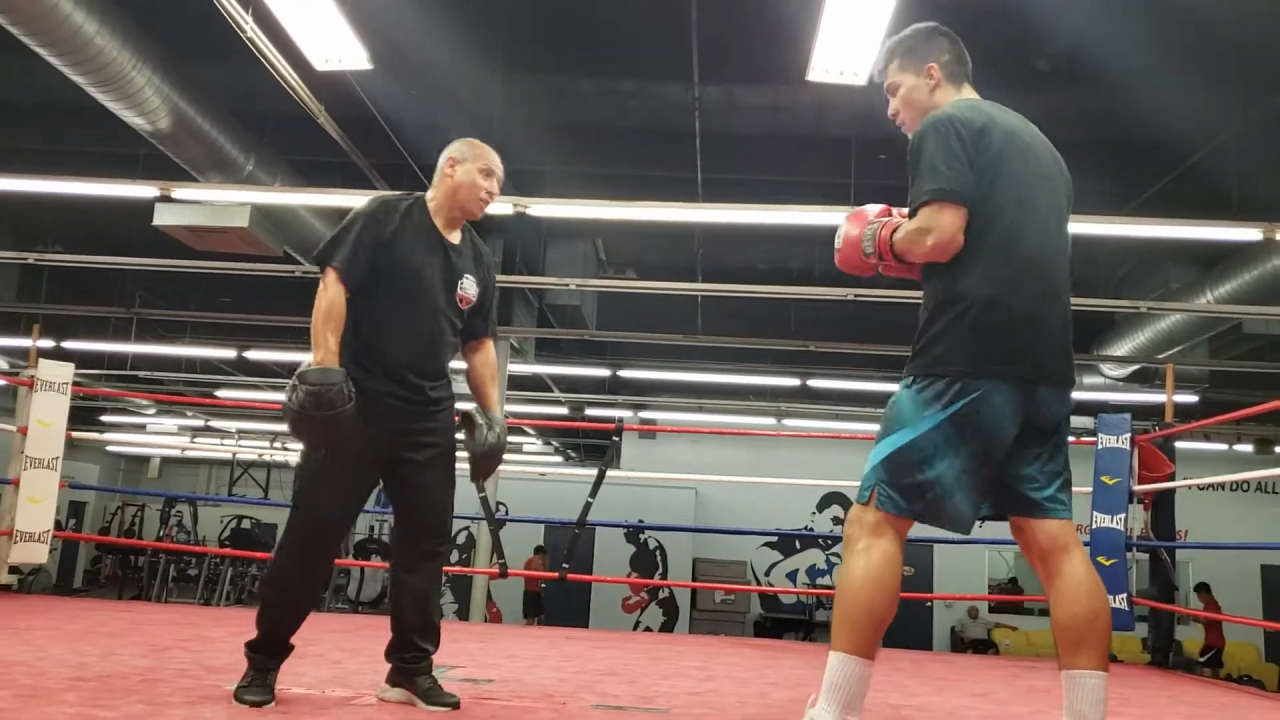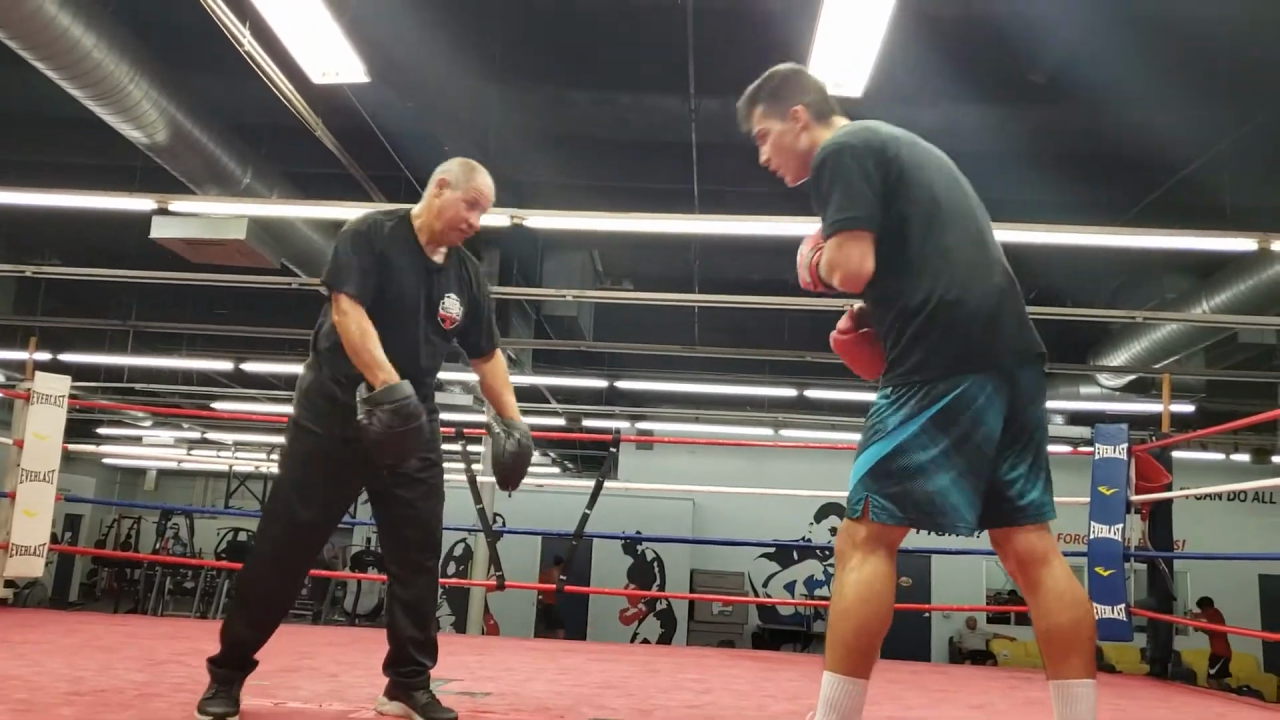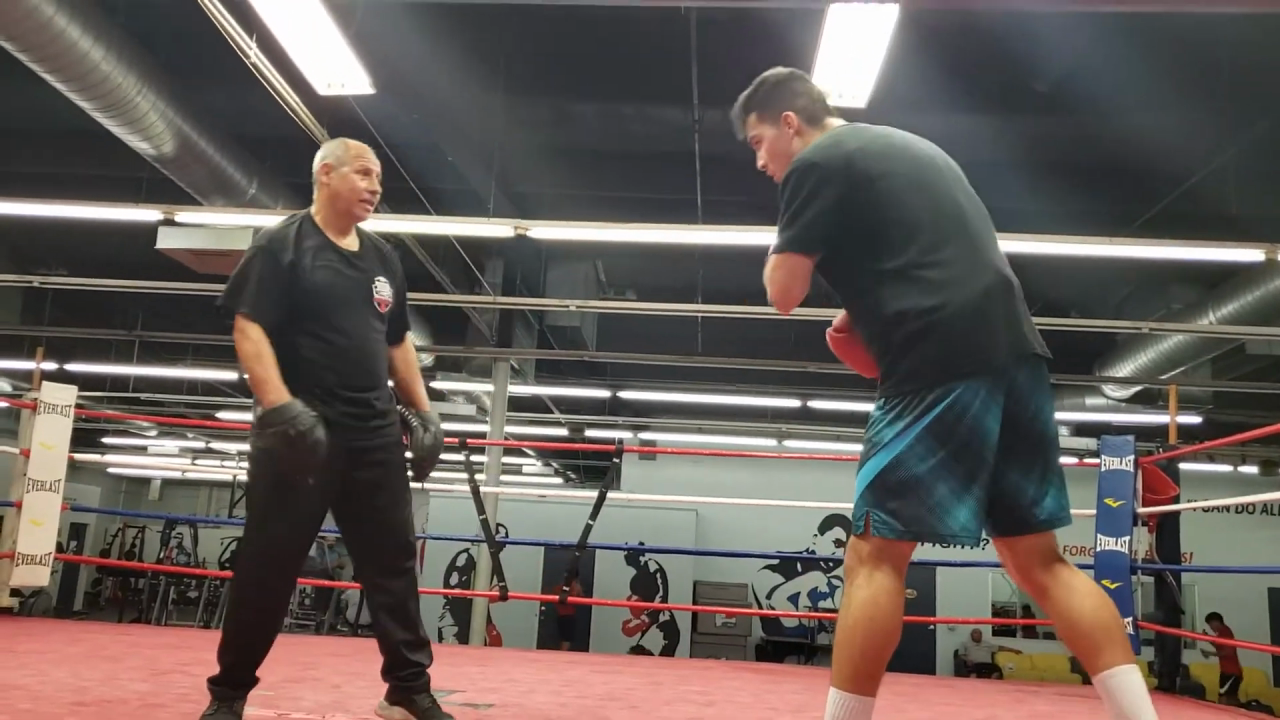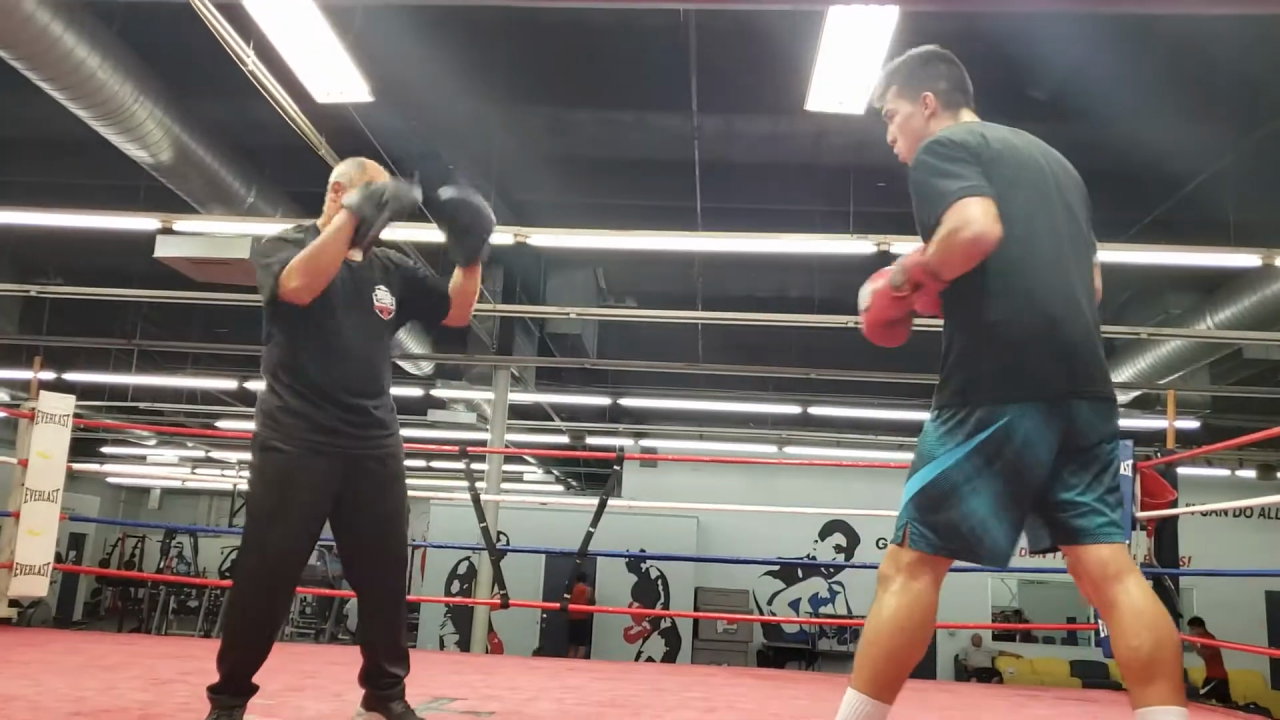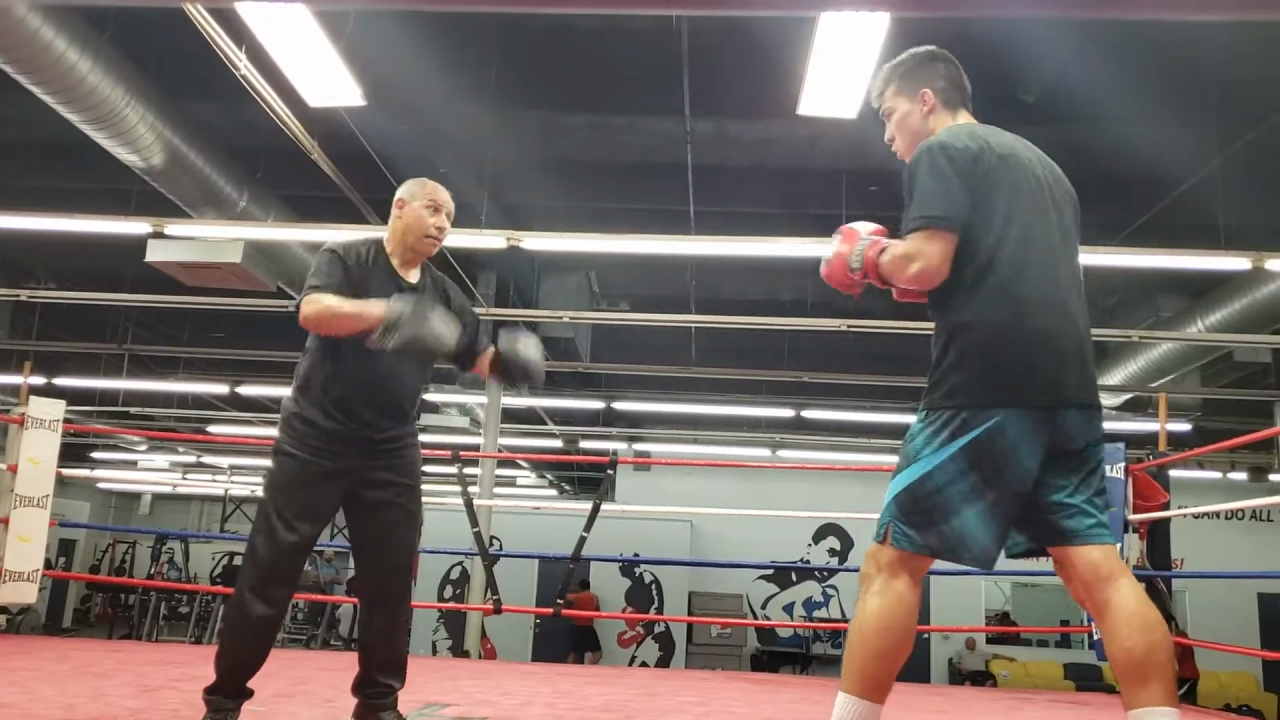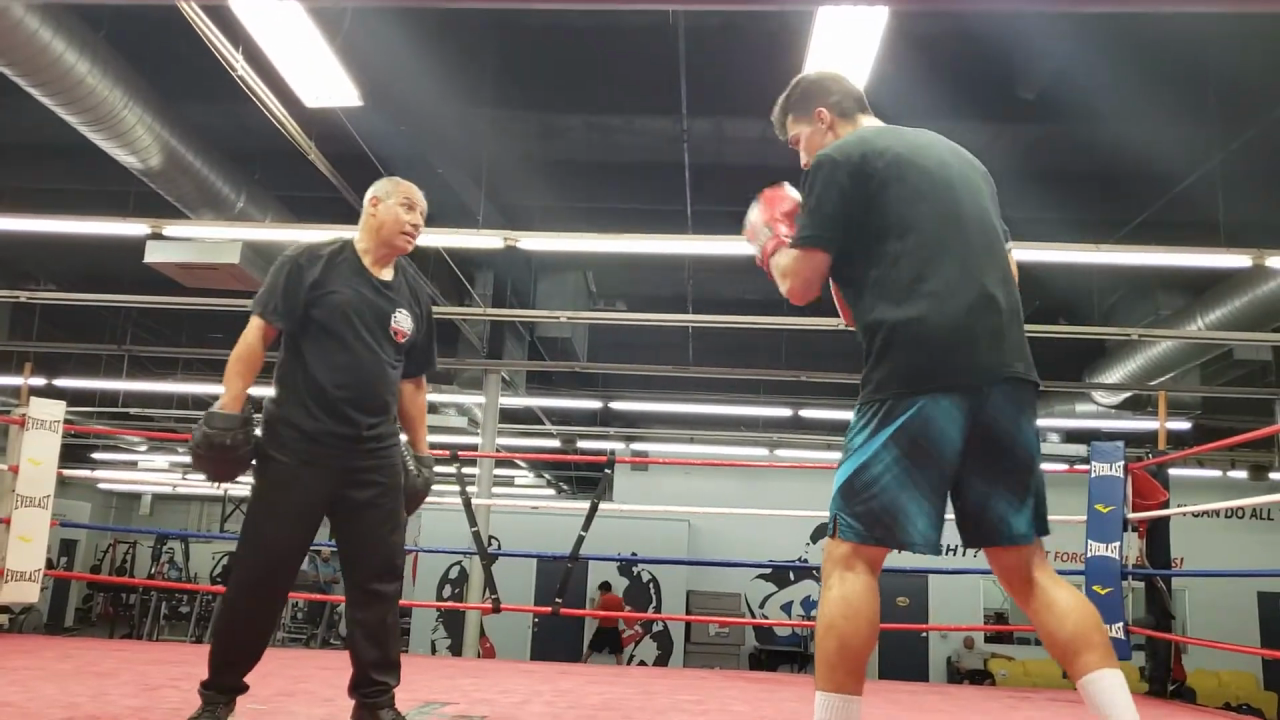
dt=0.4s
person 1, frame 1
left shoulder: (948, 126)
right shoulder: (1041, 146)
left elbow: (940, 236)
left wrist: (882, 242)
left hip: (966, 359)
right hip: (1043, 365)
left knee: (875, 523)
right knee: (1055, 544)
person 1, frame 2
left shoulder: (843, 151)
right shoulder: (907, 147)
left elbow: (852, 268)
left wrist: (816, 263)
right wrist: (877, 316)
left hip: (944, 364)
right hip: (1009, 357)
left knee: (866, 538)
right knee: (1030, 547)
person 1, frame 3
left shoulder: (819, 163)
right shoulder: (913, 148)
left elbow: (784, 292)
left wrist: (788, 250)
left hip: (940, 370)
right hip: (1014, 357)
left knee: (875, 554)
right knee: (1036, 558)
person 1, frame 4
left shoulder: (944, 148)
right shoulder: (1054, 162)
left elbow: (976, 231)
left wrist: (908, 278)
left hip: (993, 387)
right hip: (1081, 387)
left knee: (912, 565)
right knee: (1110, 573)
person 1, frame 5
left shoulder: (945, 151)
right shoulder: (1044, 168)
left elbow: (924, 264)
left wrist: (865, 260)
left hip: (983, 391)
right hip: (1068, 393)
left knee: (893, 564)
right knee: (1102, 576)
person 1, frame 6
left shoulder: (840, 159)
right shoulder: (961, 157)
left elbow: (800, 284)
left wrist: (766, 241)
left hip: (914, 377)
right hip: (1002, 374)
left knee: (849, 557)
right knee: (1024, 567)
person 2, frame 1
left shoulder: (477, 259)
right shoulder: (384, 218)
left elbow: (479, 341)
right elbow: (334, 285)
left wrist: (490, 413)
right wrist: (324, 367)
left hip: (428, 416)
right hip: (356, 403)
left knee: (426, 539)
right knee: (315, 529)
left ankle: (411, 669)
right ankle: (264, 660)
person 2, frame 2
left shoulder: (467, 275)
right shoulder: (370, 236)
left elbow: (486, 354)
right elbow: (348, 311)
left wrist: (512, 424)
right wrist: (388, 386)
left hip: (411, 426)
right hip: (333, 416)
left knee: (418, 554)
right knee: (285, 544)
right ankle: (228, 671)
person 2, frame 3
left shoulder: (383, 258)
right shoulder: (279, 246)
right elbow: (248, 330)
left wrist: (422, 413)
right wrist: (278, 406)
left hip: (373, 433)
right hip: (299, 429)
left knee: (393, 560)
right knee: (267, 563)
person 2, frame 4
left shoulder: (390, 268)
right shoulder: (286, 247)
left elbow: (456, 312)
right elbow: (300, 287)
left wrist: (469, 254)
right wrist: (355, 212)
left hip: (373, 440)
right hip: (296, 438)
left knee: (384, 569)
right knee: (267, 568)
person 2, frame 5
left shoulder: (442, 294)
right shoulder: (345, 259)
left elbow: (483, 359)
right elbow: (314, 312)
left wrist: (510, 356)
right wrist: (390, 314)
left hip: (391, 453)
right hip: (315, 442)
left knee: (391, 581)
right knee: (270, 569)
person 2, frame 6
left shoulder: (415, 293)
right shoulder: (310, 264)
right elbow: (259, 332)
left wrist: (420, 455)
right wrist: (226, 409)
left hip: (375, 456)
right hip: (296, 446)
left knee: (378, 581)
right knee: (261, 573)
